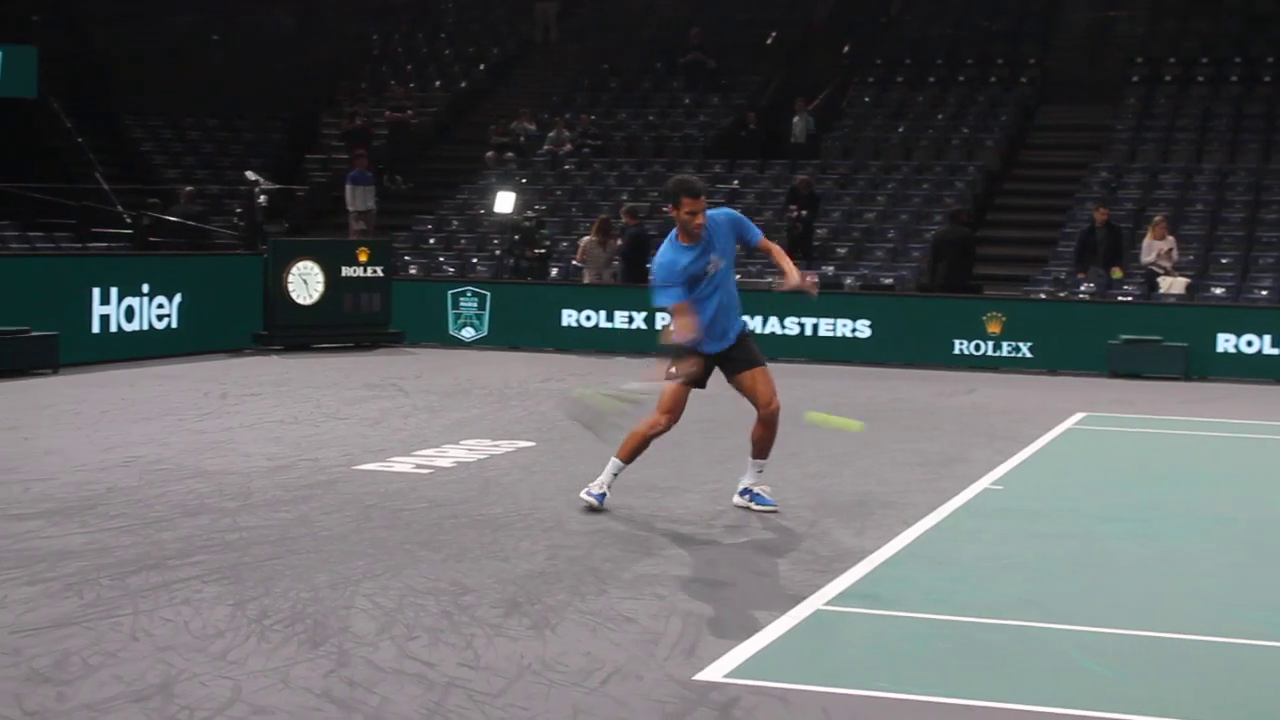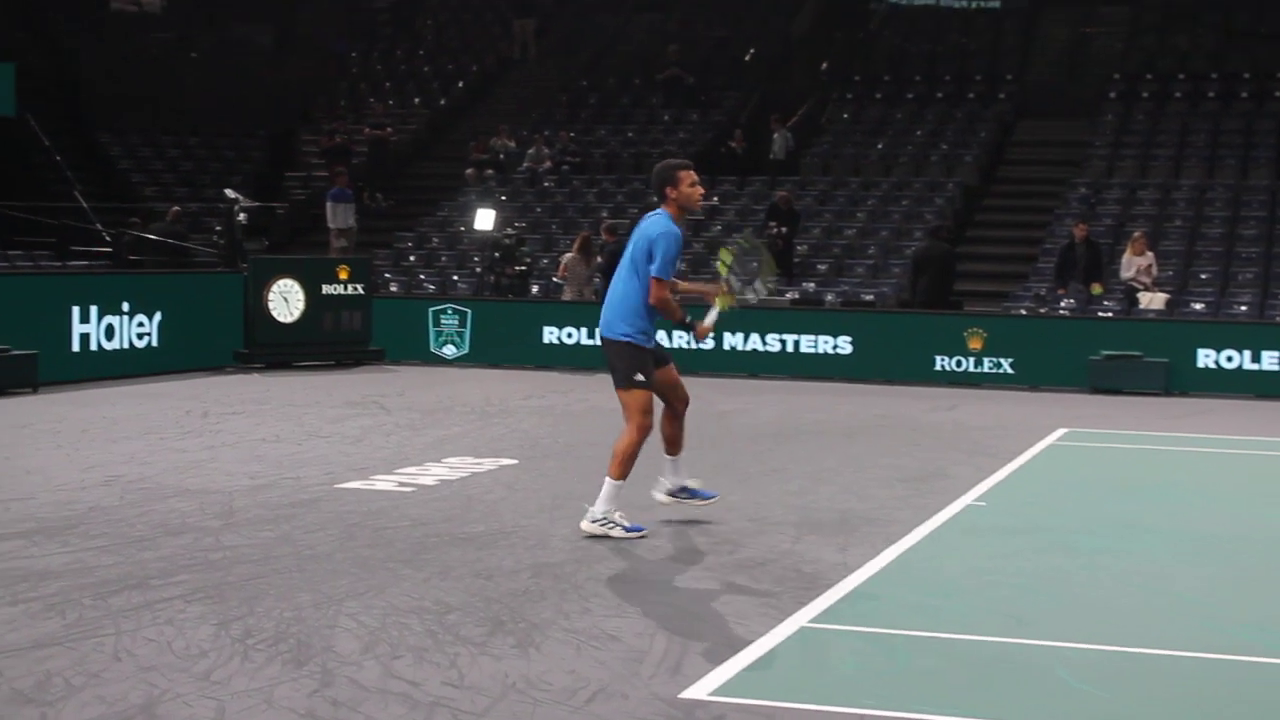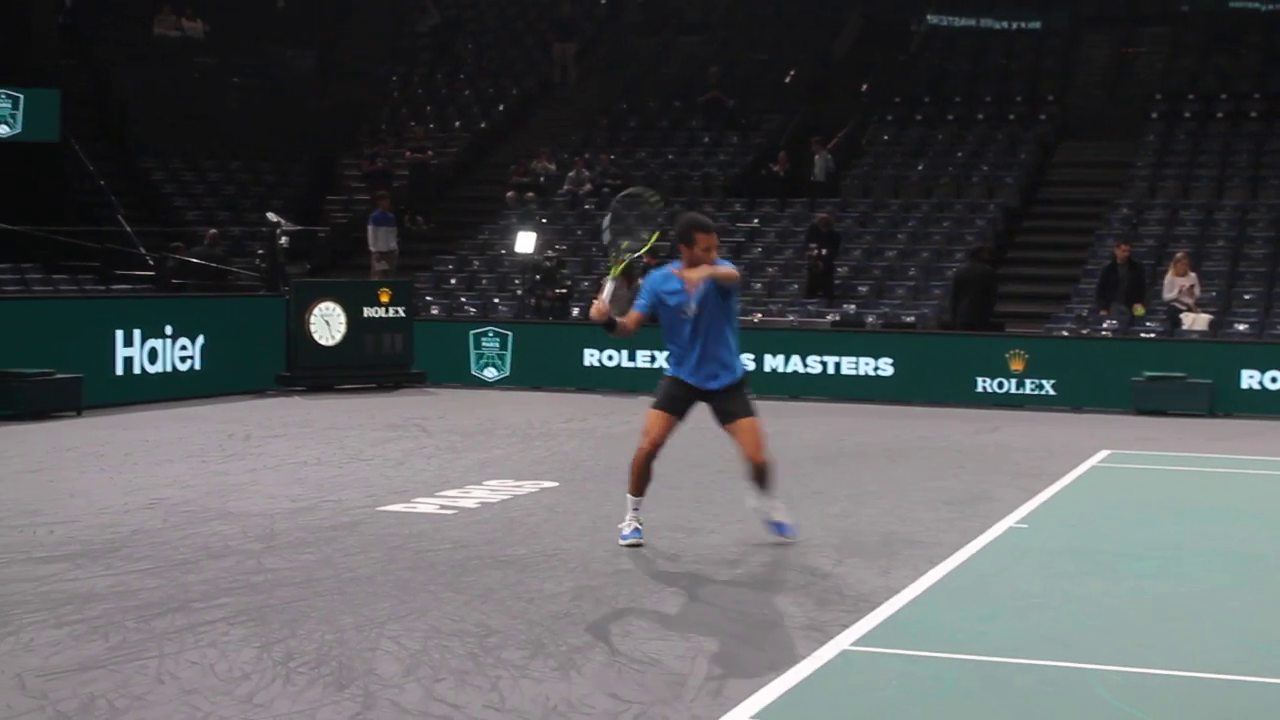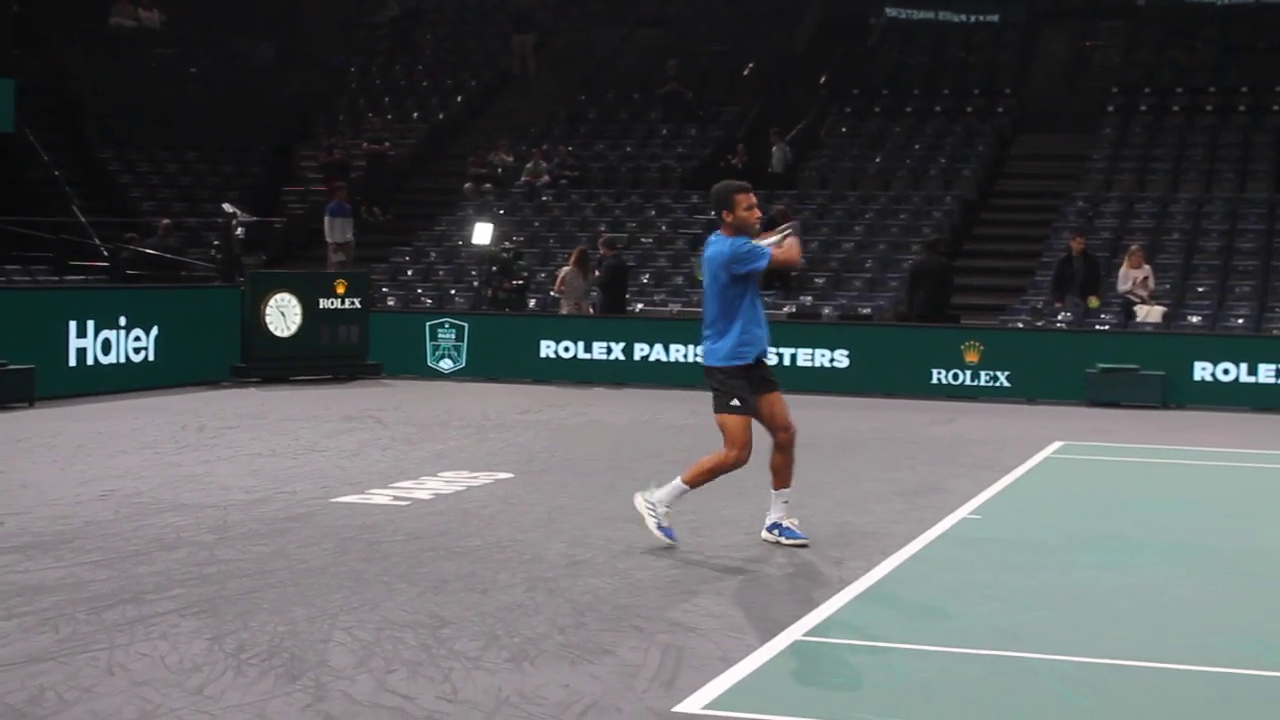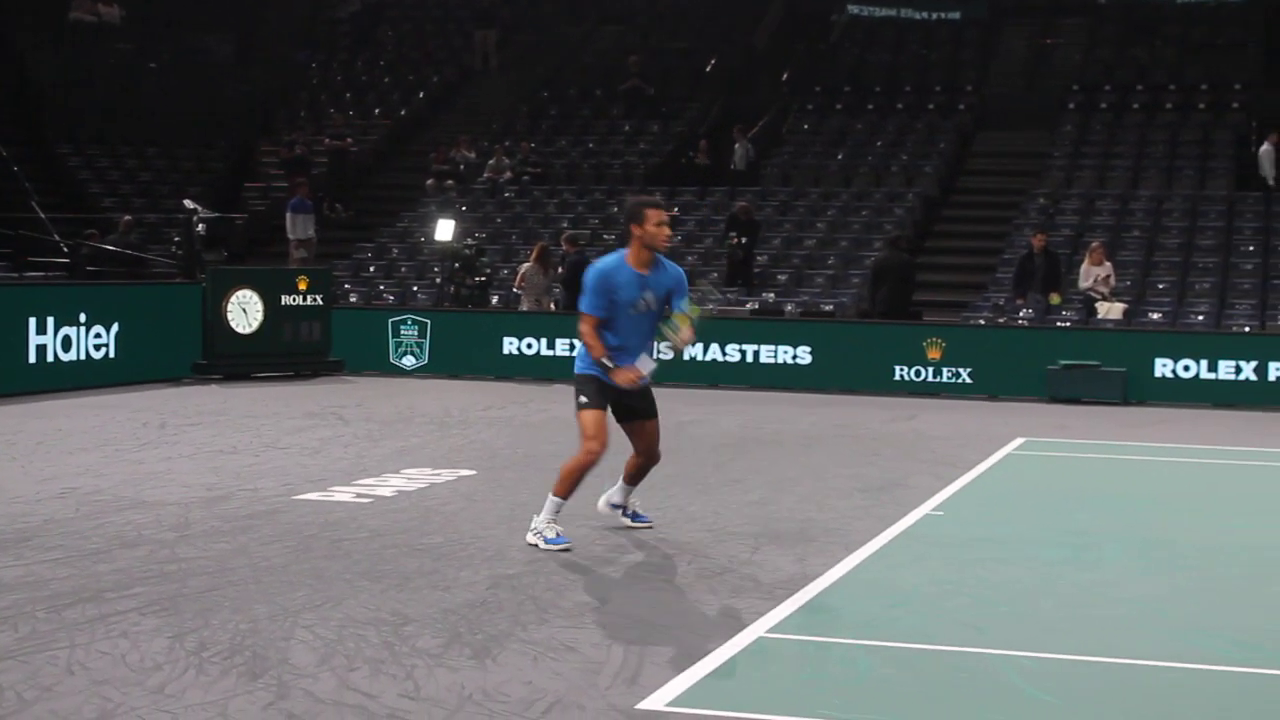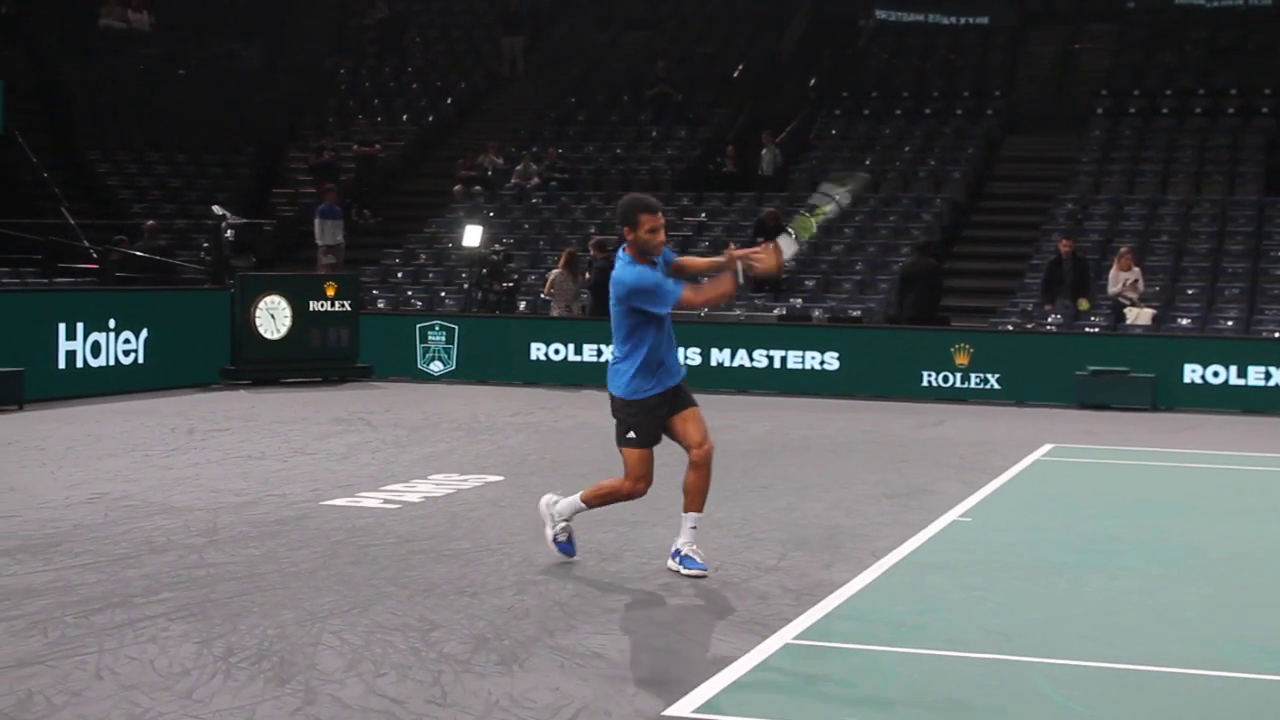
dt=0.7s
person 1, frame 1
left shoulder: (725, 219)
right shoulder: (666, 263)
left elbow: (768, 246)
right elbow: (683, 319)
left wrist: (792, 273)
right wrist: (684, 358)
left hip: (734, 335)
right hip: (697, 343)
left knee: (769, 408)
right knee: (662, 419)
left ankle: (749, 486)
right ankle: (603, 482)
person 1, frame 2
left shoulder: (655, 223)
right shoulder: (666, 233)
right elbow: (657, 297)
left wrist: (700, 289)
right wrist: (690, 326)
left hip: (635, 333)
right hip: (627, 335)
left knee: (679, 399)
right knee: (640, 424)
left ankle: (673, 483)
right ankle: (600, 514)
person 1, frame 3
left shoulder: (719, 269)
right shoulder: (657, 282)
left elbow: (731, 275)
right elbow: (630, 325)
left wrist: (706, 273)
right wrist: (605, 316)
left hip: (725, 377)
right hip: (681, 376)
left knee: (756, 459)
right knee: (647, 448)
left ankle: (768, 505)
right ankle: (632, 518)
person 1, frame 4
left shoulder: (725, 241)
right shoulder: (729, 251)
right elbow: (790, 259)
right wrist: (792, 241)
left hip: (750, 358)
right hip: (727, 363)
left knee: (785, 434)
right knee: (737, 454)
left ankle: (777, 520)
right ankle: (657, 501)
person 1, frame 5
left shoulder: (672, 274)
right shoulder: (602, 271)
left elbow: (682, 320)
right elbow: (588, 329)
left wrist: (683, 335)
right wrist: (611, 370)
left hip: (637, 374)
right hip: (595, 372)
left knee: (650, 454)
right knee: (592, 450)
left ankle: (617, 498)
right ankle: (544, 523)
person 1, frame 6
left shoulder: (655, 251)
right shoulder: (631, 279)
left elbow: (685, 267)
right elbow: (701, 299)
left wrist: (730, 260)
right wrist: (742, 269)
left hip: (669, 381)
right hip: (634, 389)
left knee: (702, 451)
right knee: (636, 483)
left ankle: (684, 545)
right ankle: (560, 508)
